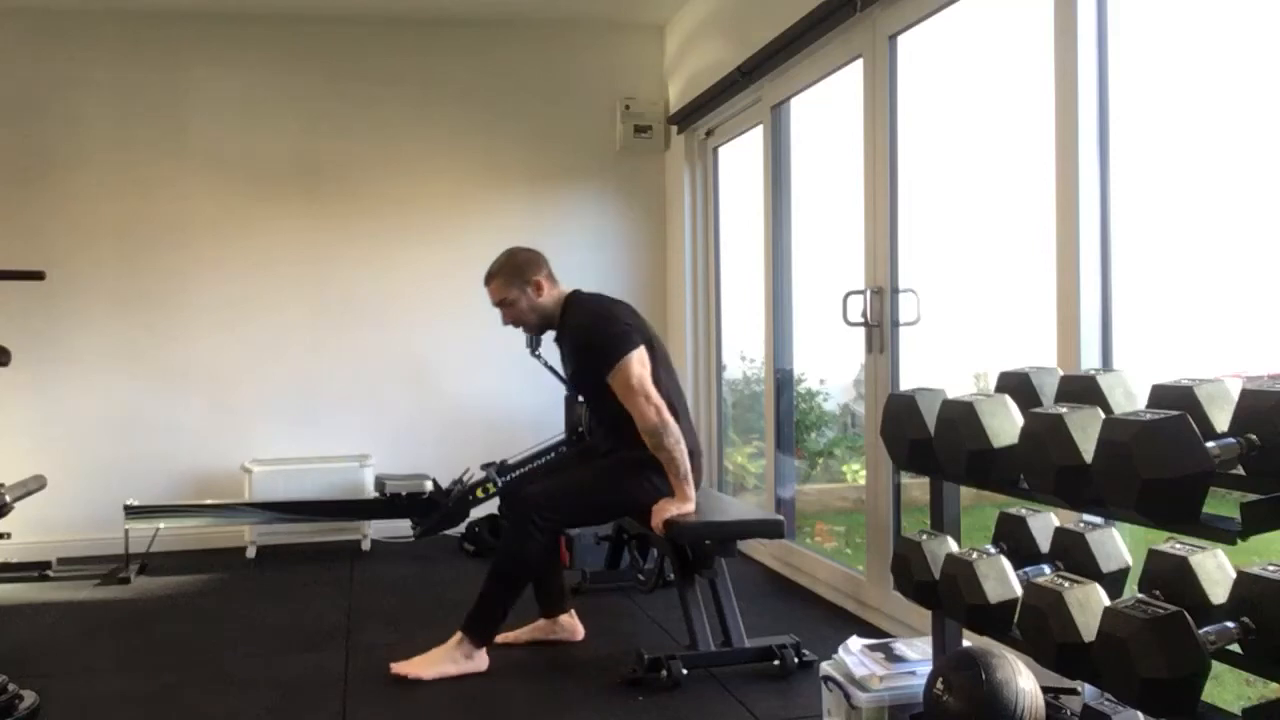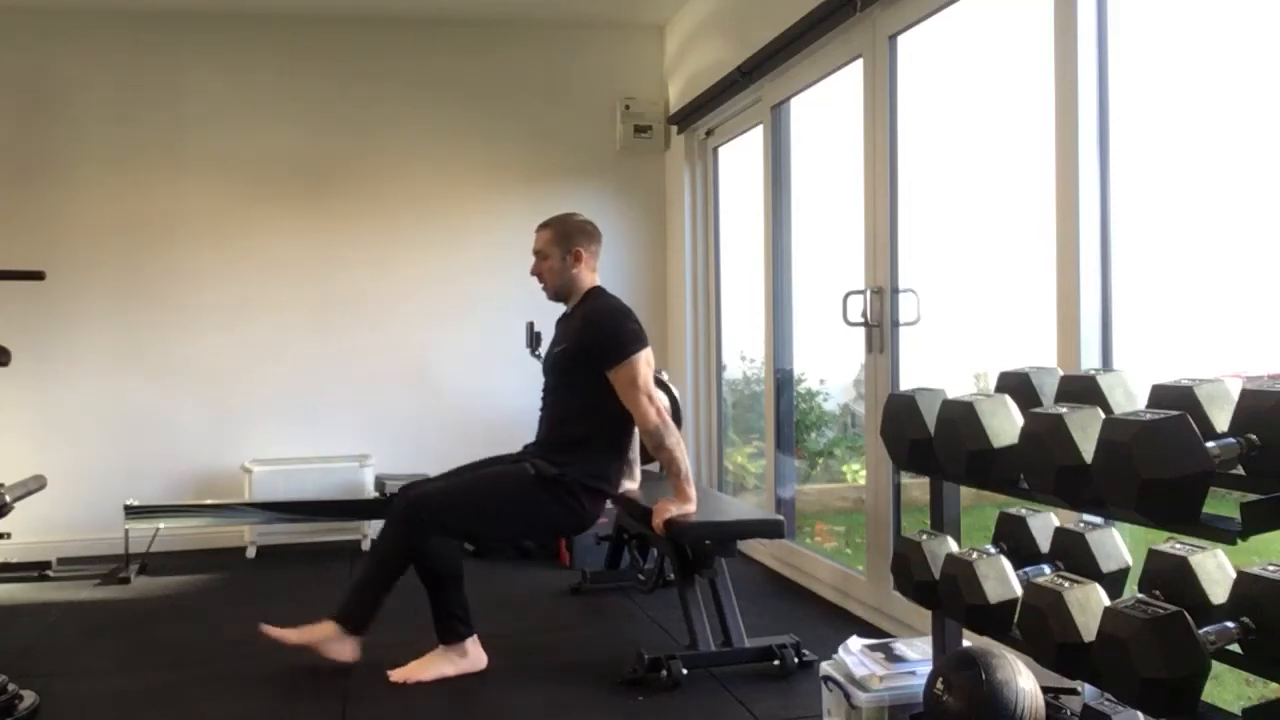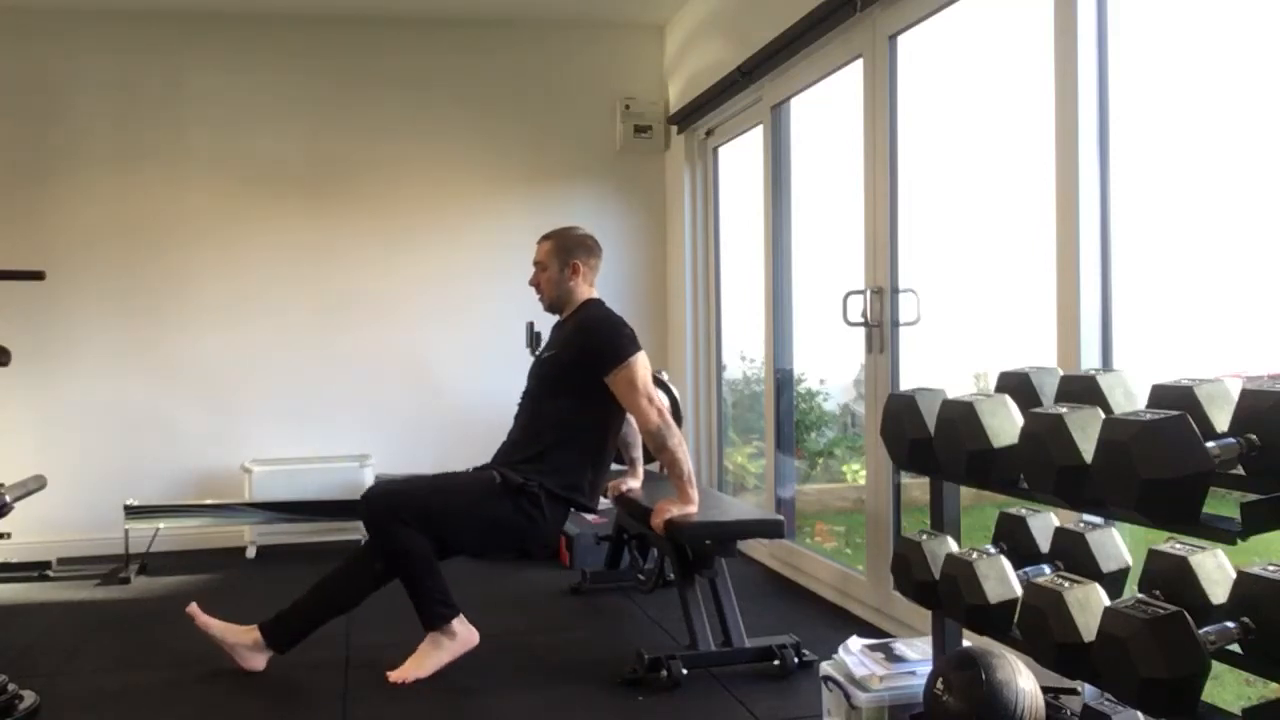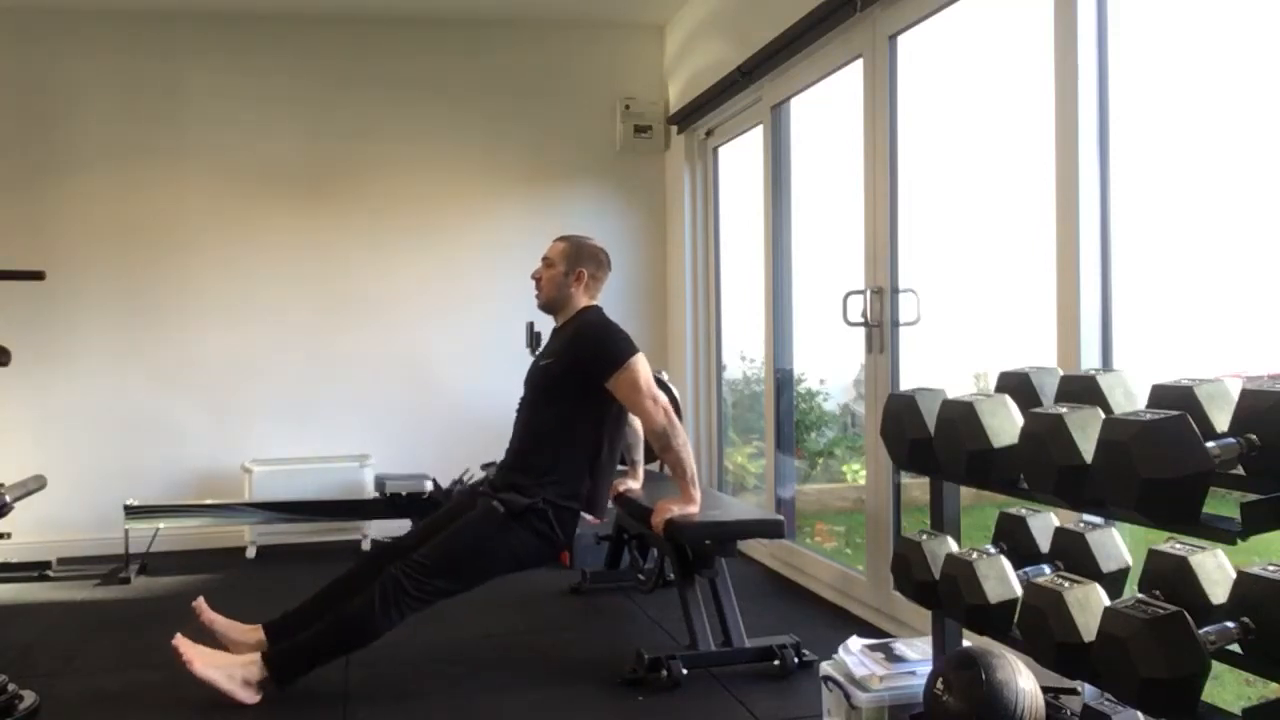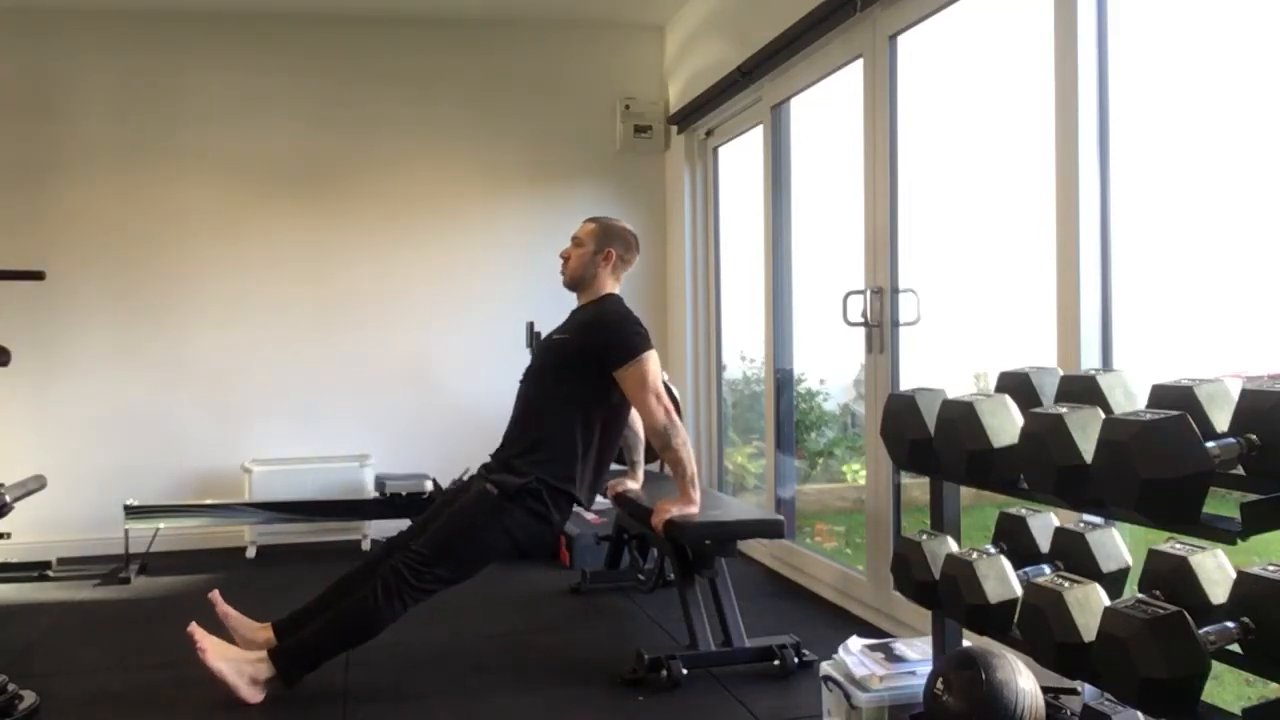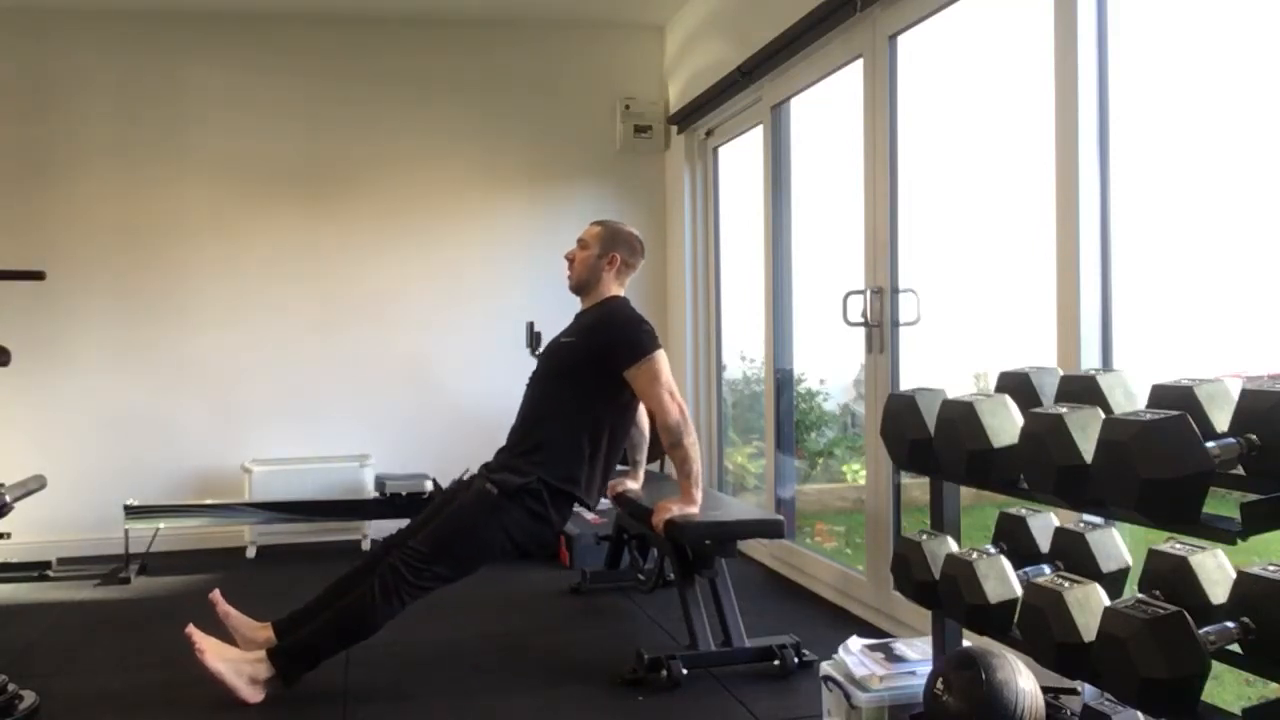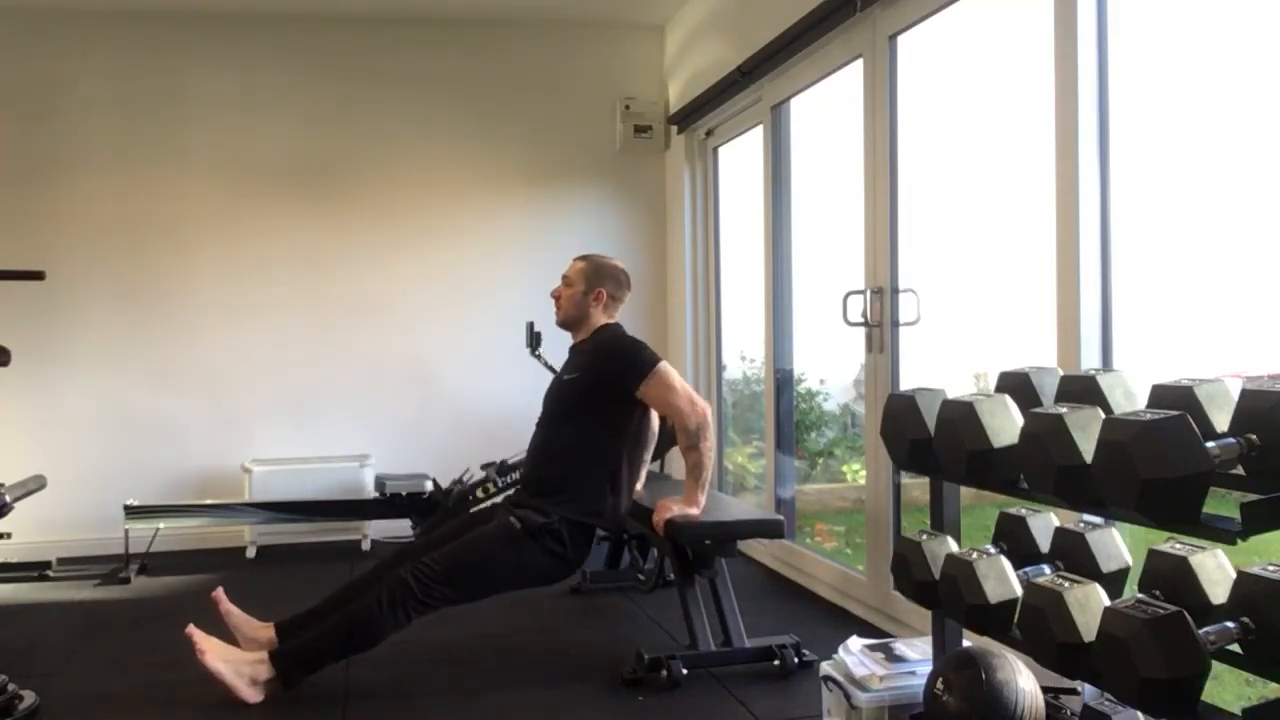
dt=0.7s
person 1, frame 1
left shoulder: (597, 323)
right shoulder: (572, 324)
left elbow: (649, 408)
left wrist: (683, 494)
left hip: (655, 467)
right hip: (622, 452)
left knee: (530, 508)
right knee: (518, 495)
left ankle: (470, 647)
right ankle: (558, 618)
person 1, frame 2
left shoulder: (608, 320)
right shoulder: (574, 320)
left elbow: (648, 409)
right elbow: (617, 407)
left wrist: (683, 496)
right wrist: (627, 474)
left hip: (564, 490)
right hip: (543, 466)
left knee: (423, 510)
right knee: (410, 503)
left ankle: (458, 647)
right ankle: (345, 630)
person 1, frame 3
left shoulder: (601, 329)
right shoulder: (571, 328)
left elbow: (649, 410)
right elbow: (618, 409)
left wrist: (685, 497)
right wrist: (633, 474)
left hip: (531, 501)
right hip: (514, 491)
left knee: (384, 503)
right knee: (388, 542)
left ankle: (447, 627)
right ankle: (264, 639)
person 1, frame 4
left shoulder: (595, 335)
right shoulder: (571, 335)
left elbow: (656, 411)
right elbow: (625, 411)
left wrist: (688, 497)
right wrist: (632, 475)
left hip: (537, 513)
right hip: (509, 493)
left knee: (406, 582)
right knee: (394, 555)
left ankle: (261, 670)
right ankle: (265, 637)
person 1, frame 5
left shoulder: (612, 322)
right shoulder: (590, 320)
left elbow: (656, 408)
right elbow: (625, 405)
left wrist: (688, 497)
right wrist: (634, 474)
left hip: (529, 494)
right hip: (506, 477)
left knee: (407, 573)
right knee: (398, 552)
left ankle: (269, 668)
right ankle: (274, 635)
person 1, frame 6
left shoulder: (619, 325)
right shoulder: (596, 323)
left elbow: (668, 406)
right elbow: (631, 406)
left wrist: (689, 497)
right wrist: (634, 473)
left hip: (531, 493)
right hip: (509, 476)
left knee: (408, 569)
right knee: (399, 548)
left ankle: (270, 667)
right ankle: (275, 635)
person 1, frame 7
left shoulder: (615, 352)
right shoulder: (591, 352)
left elbow: (693, 412)
right elbow: (642, 412)
left wrist: (691, 500)
right wrist: (628, 483)
left hip: (552, 532)
right hip: (528, 511)
left knee: (415, 584)
right knee: (409, 559)
left ankle: (269, 670)
right ankle: (276, 635)
